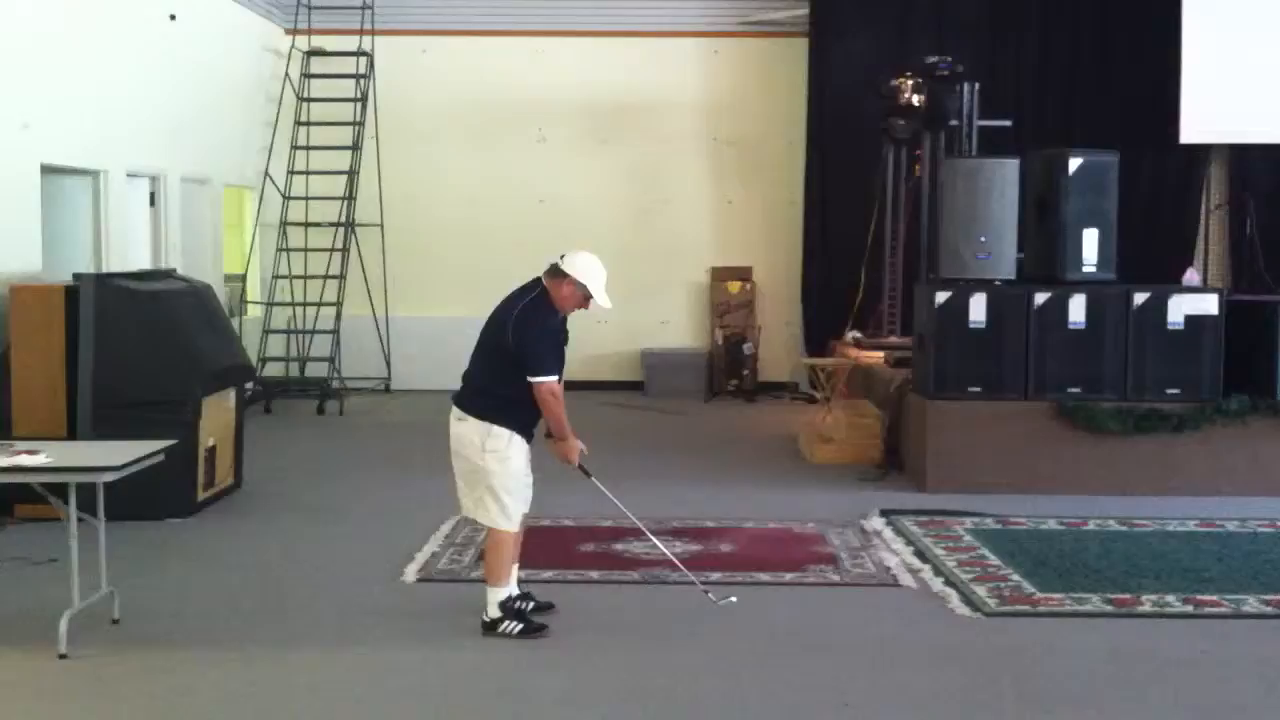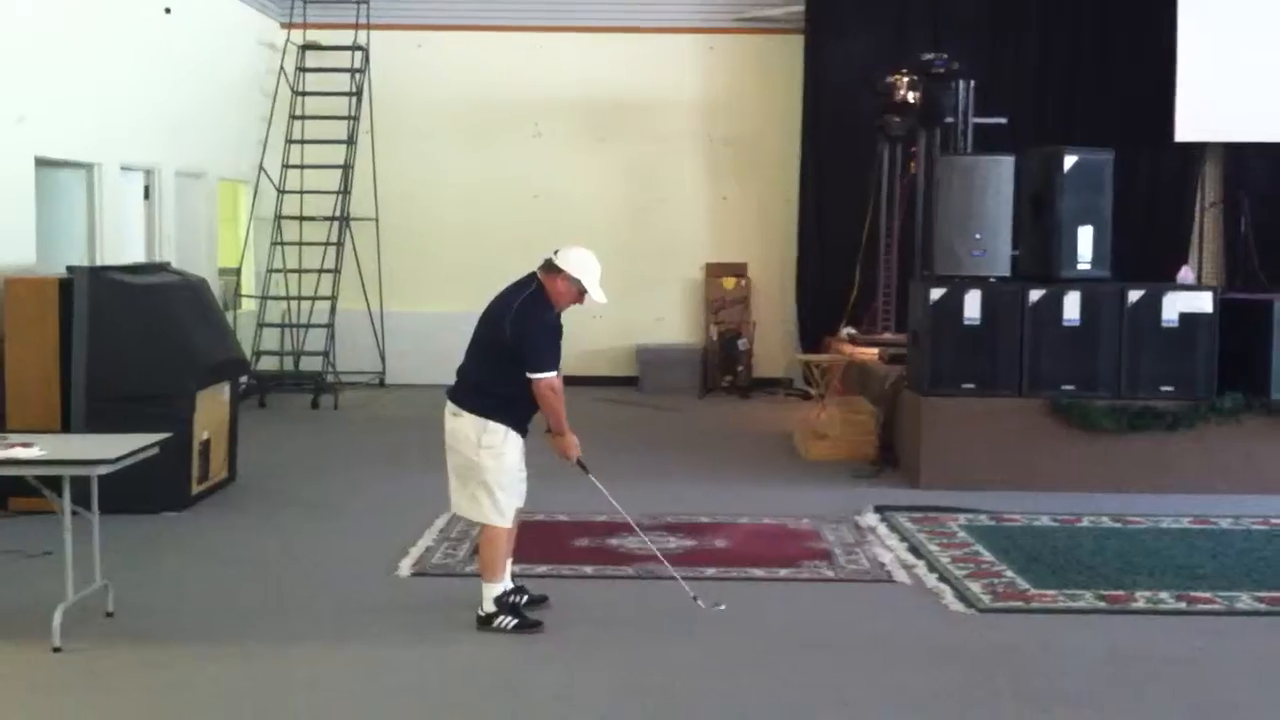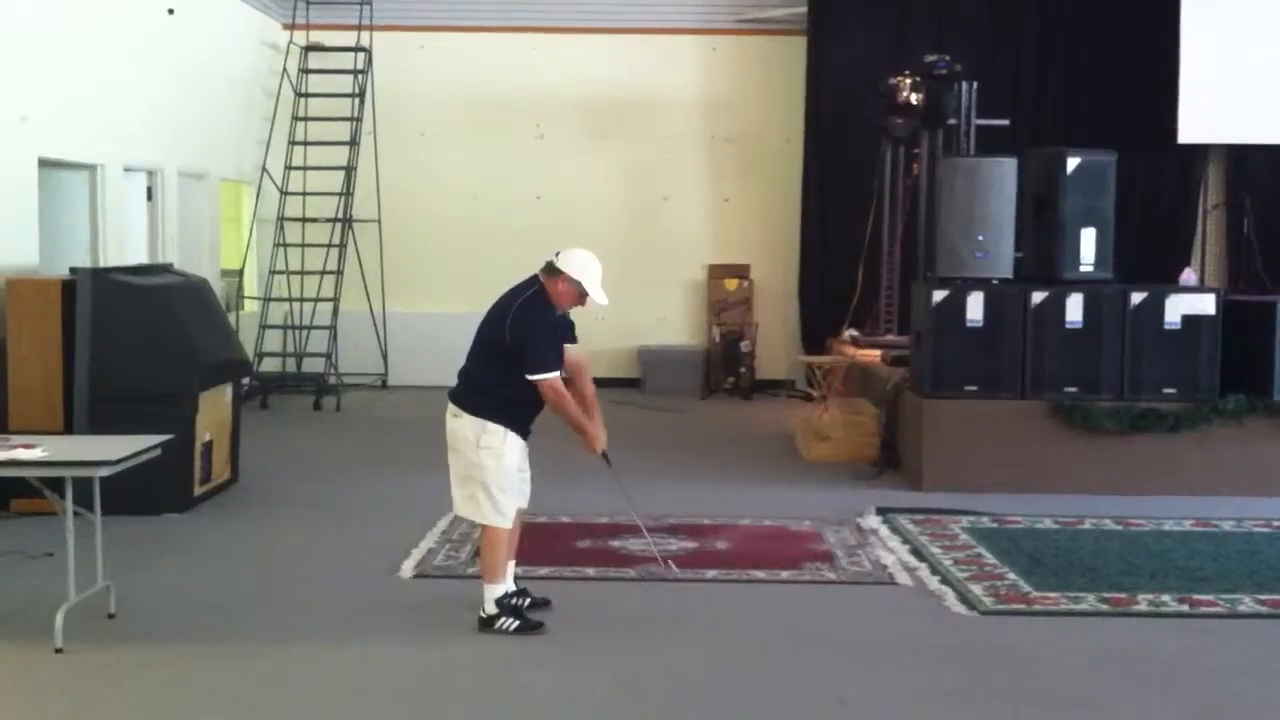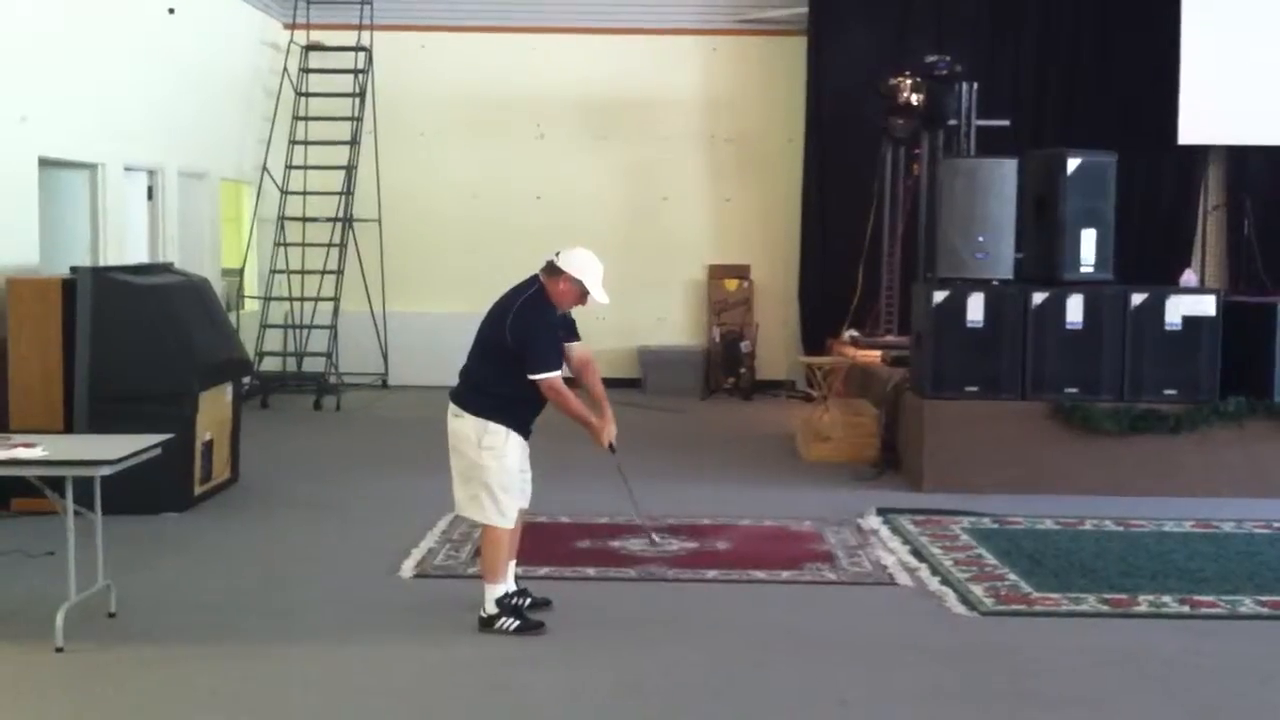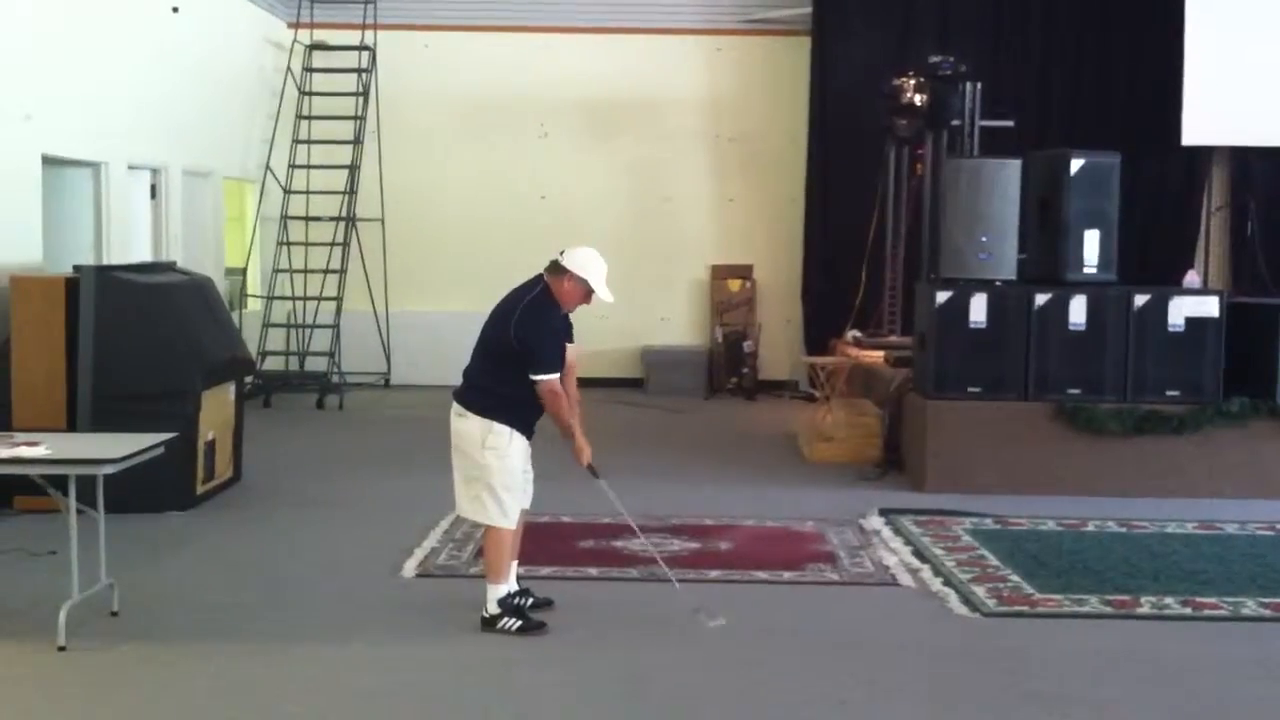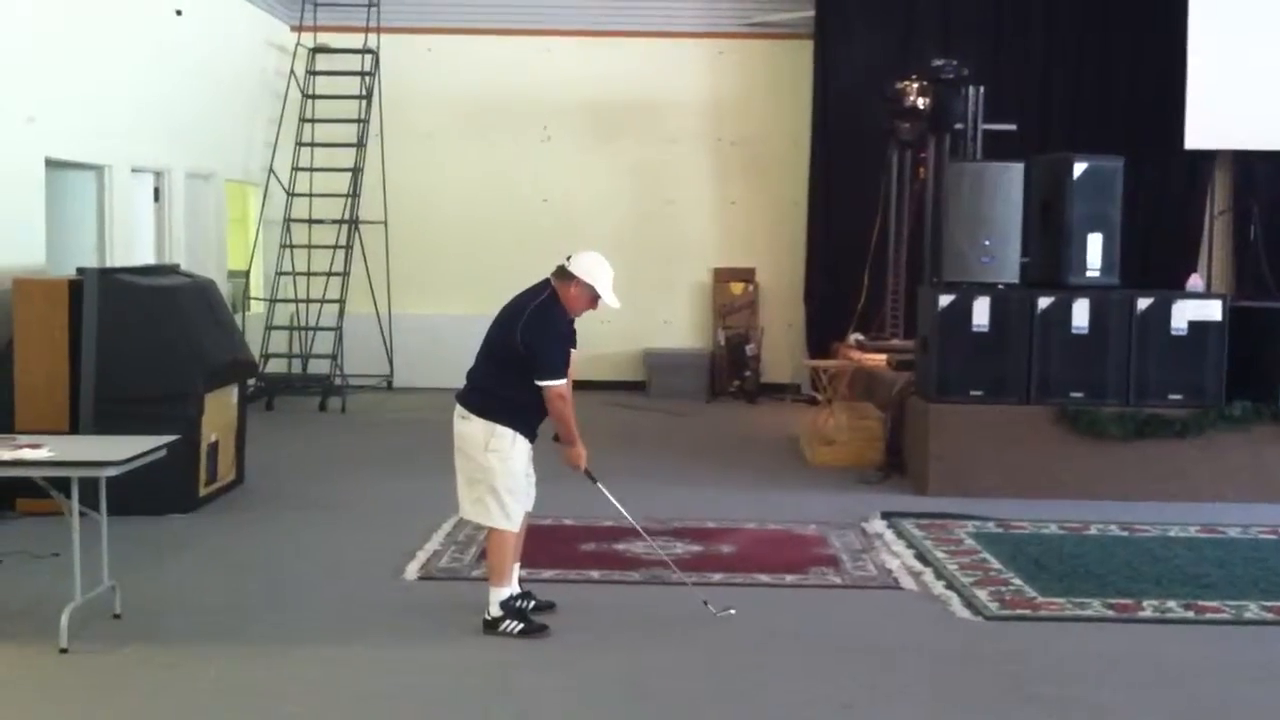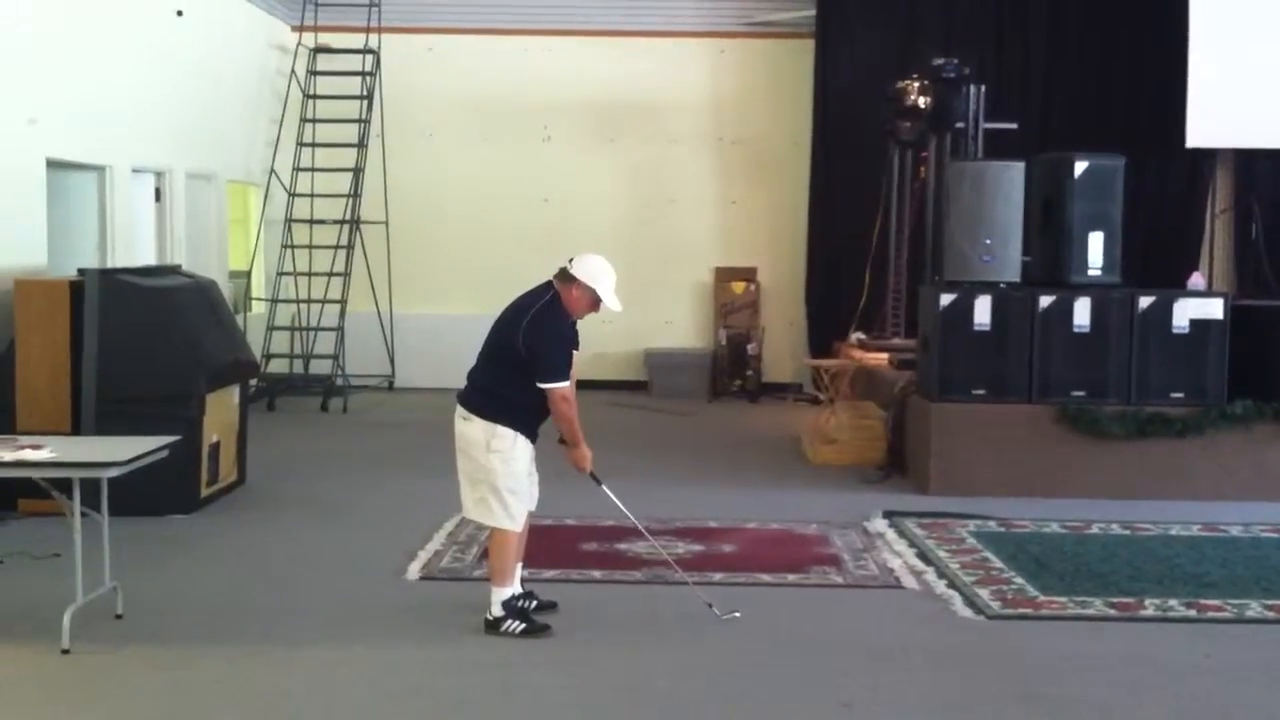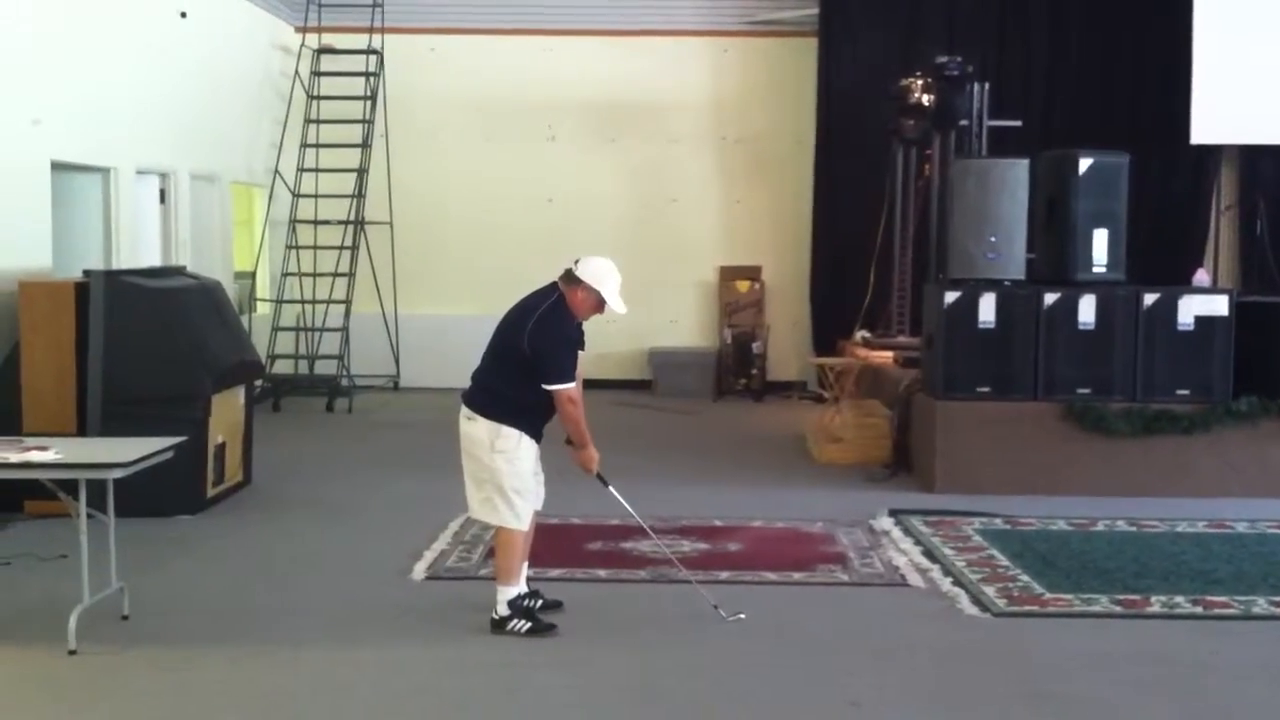
dt=0.3s
person 1, frame 1
left shoulder: (542, 306)
right shoulder: (535, 317)
left elbow: (552, 383)
right elbow: (546, 391)
left wrist: (562, 435)
right wrist: (565, 438)
left hip: (502, 423)
right hip: (489, 426)
left knee: (515, 511)
right knee: (503, 517)
left ankle: (510, 592)
right ankle: (497, 612)
person 1, frame 2
left shoulder: (536, 299)
right shoulder: (533, 314)
left elbow: (550, 376)
right elbow: (545, 387)
left wrist: (559, 429)
right wrist: (563, 434)
left hip: (496, 418)
right hip: (484, 422)
left knee: (509, 506)
right knee: (497, 513)
left ankle: (504, 587)
right ankle: (492, 606)
person 1, frame 3
left shoulder: (547, 306)
right shoulder: (531, 315)
left elbow: (574, 364)
right elbow: (551, 387)
left wrist: (596, 418)
right wrist: (586, 429)
left hip: (504, 420)
right hip: (484, 422)
left knee: (514, 505)
right knee: (498, 513)
left ankle: (506, 588)
right ankle: (494, 608)
person 1, frame 4
left shoulder: (549, 305)
right shoulder: (531, 315)
left elbow: (580, 359)
right elbow: (552, 387)
left wrist: (606, 412)
right wrist: (593, 424)
left hip: (505, 420)
right hip: (486, 423)
left knee: (514, 506)
right knee: (500, 513)
left ankle: (507, 588)
right ankle: (494, 607)
person 1, frame 5
left shoulder: (547, 303)
right shoulder: (538, 315)
left elbow: (565, 369)
right elbow: (549, 390)
left wrist: (576, 427)
right wrist: (575, 438)
left hip: (505, 419)
right hip: (489, 422)
left knee: (516, 506)
right knee: (501, 513)
left ankle: (509, 588)
right ankle: (497, 608)
person 1, frame 6
left shoulder: (551, 306)
right shoulder: (545, 320)
left elbow: (563, 377)
right elbow: (555, 395)
left wrist: (569, 437)
right wrist: (573, 443)
left hip: (507, 422)
right hip: (492, 425)
left knee: (518, 508)
right knee: (504, 515)
left ankle: (511, 591)
right ankle: (499, 610)
person 1, frame 7
left shoulder: (552, 307)
right shoulder: (546, 323)
left elbow: (565, 380)
right elbow: (559, 397)
left wrist: (571, 437)
right wrist: (577, 445)
left hip: (507, 421)
right hip: (493, 425)
left knee: (521, 507)
right knee: (507, 515)
left ankle: (513, 590)
right ankle: (500, 610)
person 1, frame 8
left shoulder: (557, 308)
right shoulder: (551, 325)
left elbow: (571, 381)
right elbow: (565, 398)
left wrist: (578, 438)
right wrist: (584, 446)
left hip: (511, 421)
right hip: (497, 425)
left knee: (527, 507)
right knee: (513, 514)
left ankle: (519, 590)
right ankle: (507, 609)
